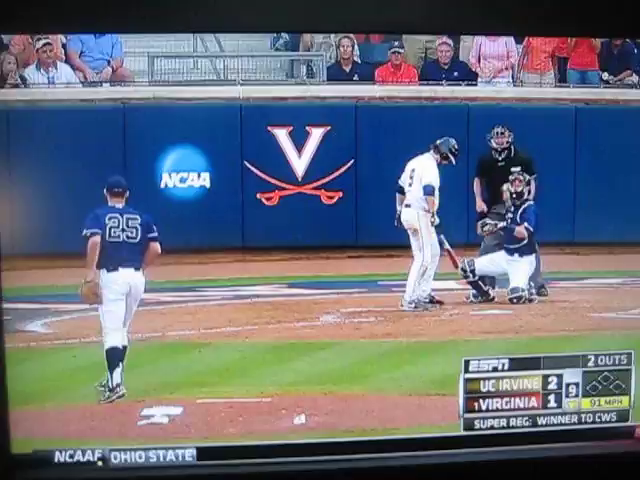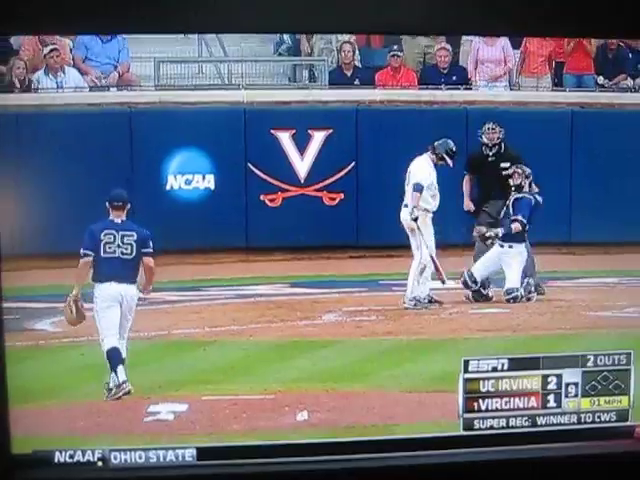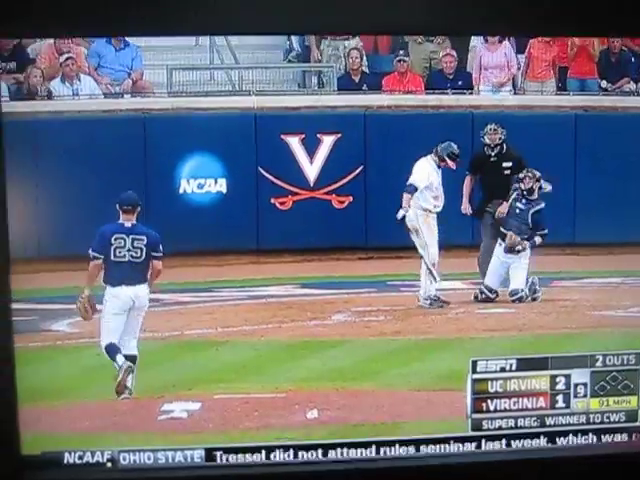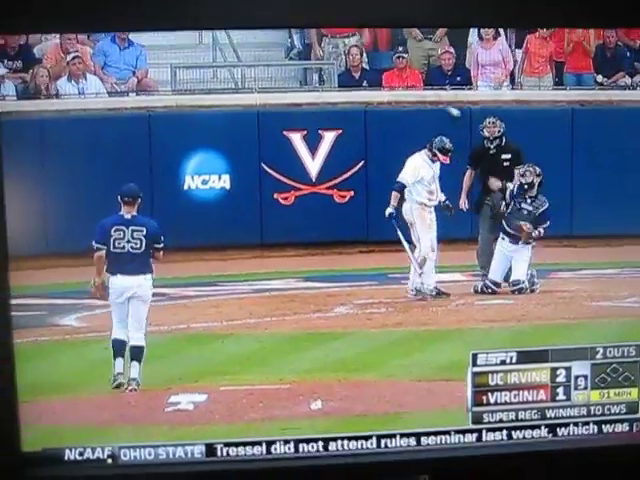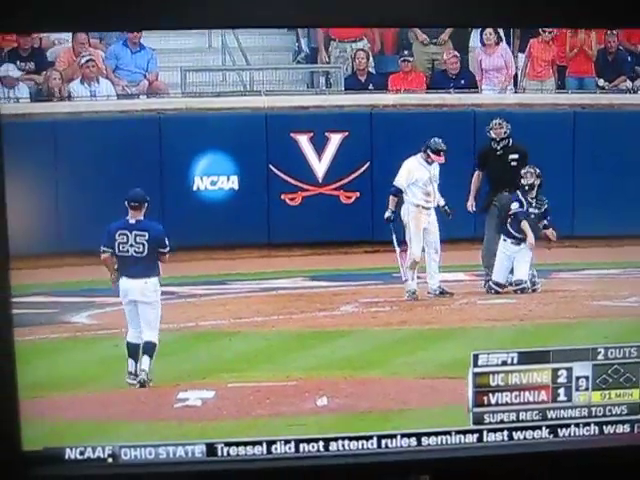
dt=0.2s
person 1, frame 1
left shoulder: (97, 215)
right shoulder: (141, 218)
left elbow: (93, 242)
right elbow: (156, 249)
left wrist: (91, 271)
left hip: (111, 278)
right hip: (135, 278)
left knee: (112, 332)
right knee: (121, 329)
left ankle: (114, 384)
right ankle: (113, 379)
person 1, frame 2
left shoulder: (95, 230)
right shoulder: (140, 232)
left elbow: (85, 262)
right elbow: (149, 264)
left wrist: (76, 289)
right wrist: (147, 285)
left hip: (105, 289)
right hip: (130, 290)
left knee: (109, 338)
right knee: (121, 338)
left ankle: (121, 381)
right ankle: (114, 384)
person 1, frame 3
left shoulder: (105, 232)
right shoulder: (150, 235)
left elbow: (95, 264)
right elbow: (158, 267)
left wrist: (88, 289)
right wrist: (150, 281)
left hip: (115, 292)
right hip: (140, 292)
left knee: (108, 338)
right knee: (130, 339)
left ankle: (121, 364)
right ankle: (127, 386)
person 1, frame 4
left shoulder: (106, 224)
right shoulder: (150, 225)
left elbow: (99, 255)
right elbow: (158, 255)
left wrist: (99, 276)
left hip: (117, 281)
right hip: (142, 281)
left knee: (119, 328)
right knee: (137, 331)
left ankle: (118, 372)
right ankle: (133, 377)
person 1, frame 5
left shoulder: (114, 228)
right shoulder: (155, 229)
left elbow: (105, 257)
right elbow: (164, 257)
left wrist: (114, 271)
left hip: (125, 283)
right hip: (148, 285)
left knee: (134, 329)
right knee: (151, 332)
left ankle: (132, 372)
right ankle: (144, 370)
person 2, frame 1
left shoulder: (523, 159)
right shoulder: (485, 160)
left elbow: (531, 183)
right elbow: (478, 180)
right wrist: (479, 200)
right hip: (494, 208)
right knee: (488, 246)
left ankle: (537, 283)
right ankle: (485, 287)
person 2, frame 2
left shoulder: (512, 157)
right shoulder: (476, 158)
right elbow: (468, 177)
right wrist: (467, 198)
right hip: (485, 206)
right knee: (482, 246)
left ankle: (532, 282)
right ankle: (483, 287)
person 2, frame 3
left shoulder: (514, 157)
right shoulder: (479, 157)
right elbow: (470, 178)
left wrist: (508, 203)
right wrist: (465, 200)
right hip: (489, 205)
right knee: (488, 246)
person 2, frame 4
left shoulder: (513, 150)
right shoulder: (478, 151)
right elbow: (470, 173)
right wrist: (463, 195)
right hip: (487, 198)
right knee: (486, 237)
right ankle: (486, 275)
person 2, frame 5
left shoulder: (519, 151)
right shoulder: (485, 152)
right elbow: (478, 174)
right wrist: (471, 197)
right hip: (494, 198)
right knee: (491, 237)
right ankle: (489, 275)
person 3, frame 1
left shoulder: (416, 162)
right shoulder: (430, 165)
left elbow: (400, 188)
right elbow: (428, 191)
left wrist: (399, 211)
right wrist: (433, 215)
left hip: (410, 212)
right hip: (419, 214)
left knee: (433, 253)
right knee: (423, 257)
person 3, frame 2
left shoulder: (425, 164)
right shoulder: (423, 165)
left elbow: (413, 187)
right elbow: (416, 188)
left wrist: (408, 209)
right wrist: (414, 210)
left hip: (422, 215)
right hip: (418, 215)
left knee: (428, 254)
right knee: (422, 255)
person 3, frame 3
left shoulder: (436, 167)
right shoulder: (424, 166)
right elbow: (411, 188)
left wrist: (440, 207)
right wrist: (404, 209)
left hip: (429, 215)
right hip: (419, 214)
left knee: (433, 255)
right knee: (430, 254)
left ankle: (431, 294)
right ankle: (425, 296)
person 3, frame 4
left shoulder: (435, 162)
right shoulder: (416, 161)
right elbow: (400, 185)
left wrist: (444, 200)
right wrist: (392, 206)
left hip: (429, 209)
right hip: (415, 209)
left knee: (431, 248)
right knee: (423, 248)
left ankle: (431, 287)
right ankle: (414, 287)
person 3, frame 5
left shoulder: (435, 165)
right shoulder: (411, 164)
right elbow: (397, 189)
left wrist: (443, 204)
right wrist: (390, 210)
left hip: (430, 212)
right hip: (414, 211)
left knee: (434, 249)
right knee: (415, 251)
left ankle: (434, 287)
right ankle: (410, 289)
person 4, frame 1
left shoulder: (529, 207)
right shoulder: (510, 205)
left elbow: (524, 233)
left wrist: (501, 226)
left hip: (523, 260)
right hip: (505, 255)
left knee: (515, 296)
right knee: (466, 267)
left ankle: (528, 291)
right ankle: (486, 295)
person 4, frame 2
left shoulder: (526, 199)
right shoulder: (517, 195)
left elbow: (519, 225)
left wrist: (500, 232)
left hip: (515, 249)
right hip: (499, 248)
left knee: (511, 296)
right knee: (468, 280)
left ankle: (526, 287)
right ankle: (478, 292)
person 4, frame 3
left shoulder: (539, 206)
right shoulder: (517, 194)
left elbow: (540, 237)
left wrist: (527, 245)
left hip: (520, 253)
right hip: (502, 248)
left knee: (516, 296)
left ankle: (532, 286)
person 4, frame 4
left shoulder: (542, 203)
right shoulder: (516, 191)
left elbow: (543, 228)
left wrist: (536, 233)
left hip: (523, 246)
right hip: (505, 242)
left knee: (517, 287)
right knee: (489, 288)
left ankle: (531, 279)
person 4, frame 5
left shoulder: (542, 202)
right shoulder: (517, 196)
left elbow: (543, 221)
right elbow: (519, 217)
left wrist: (548, 230)
right wrist: (529, 234)
left hip: (525, 246)
right hip: (507, 243)
left knee: (520, 287)
right knee: (494, 288)
left ankle: (531, 278)
